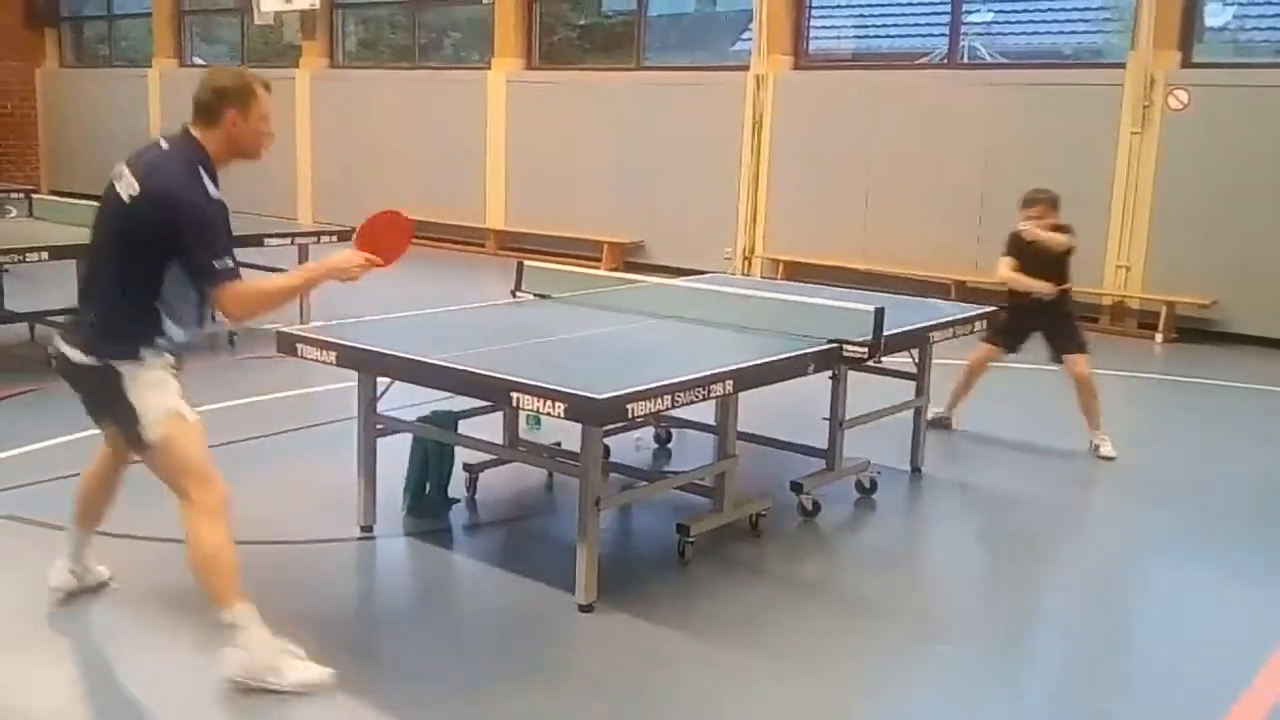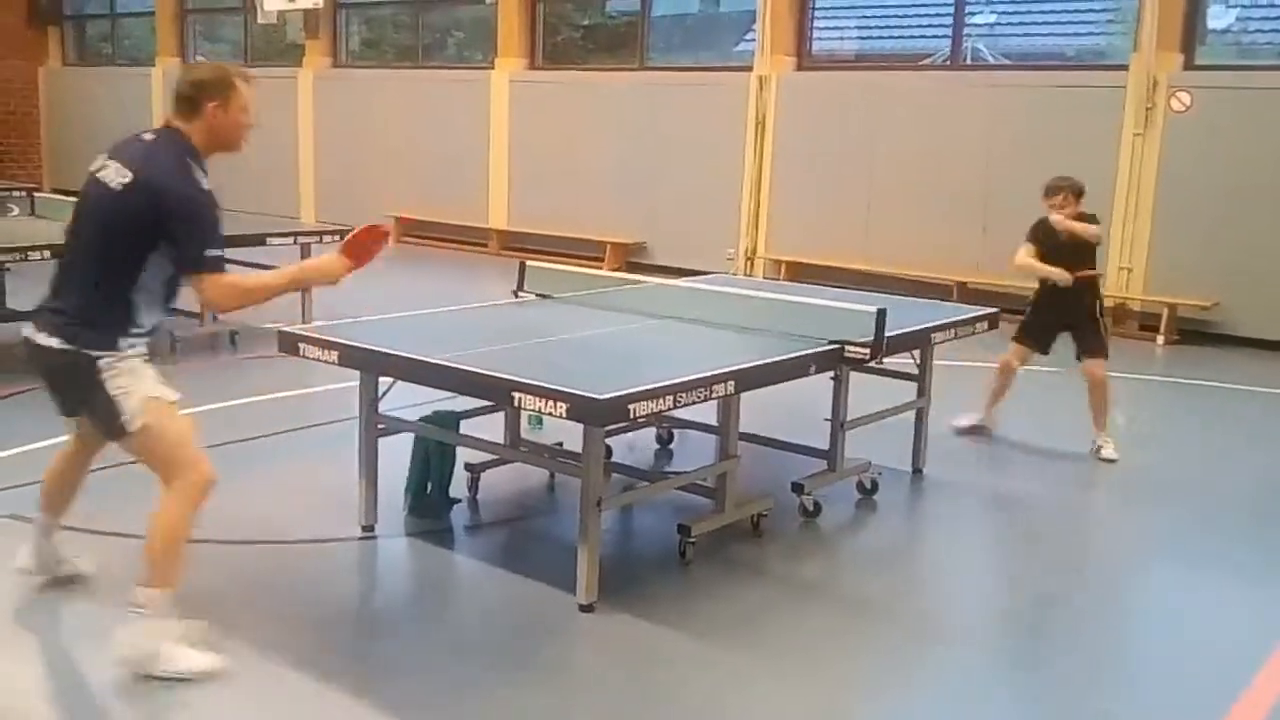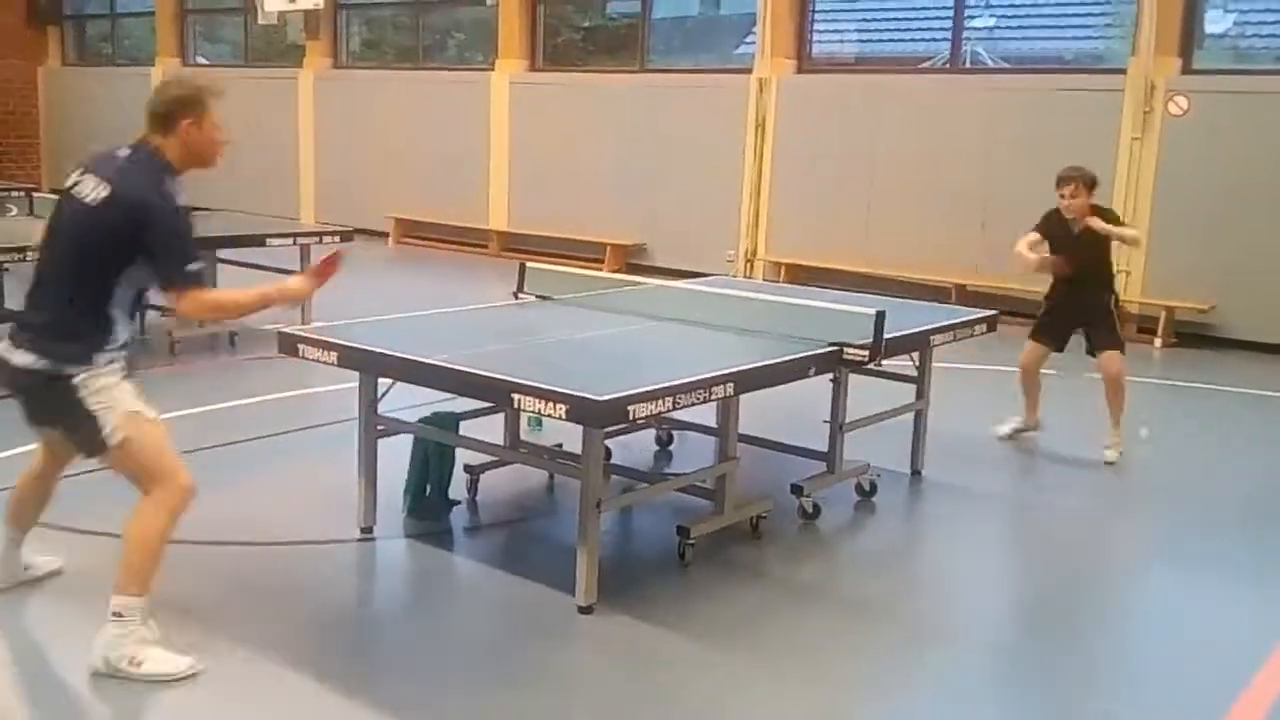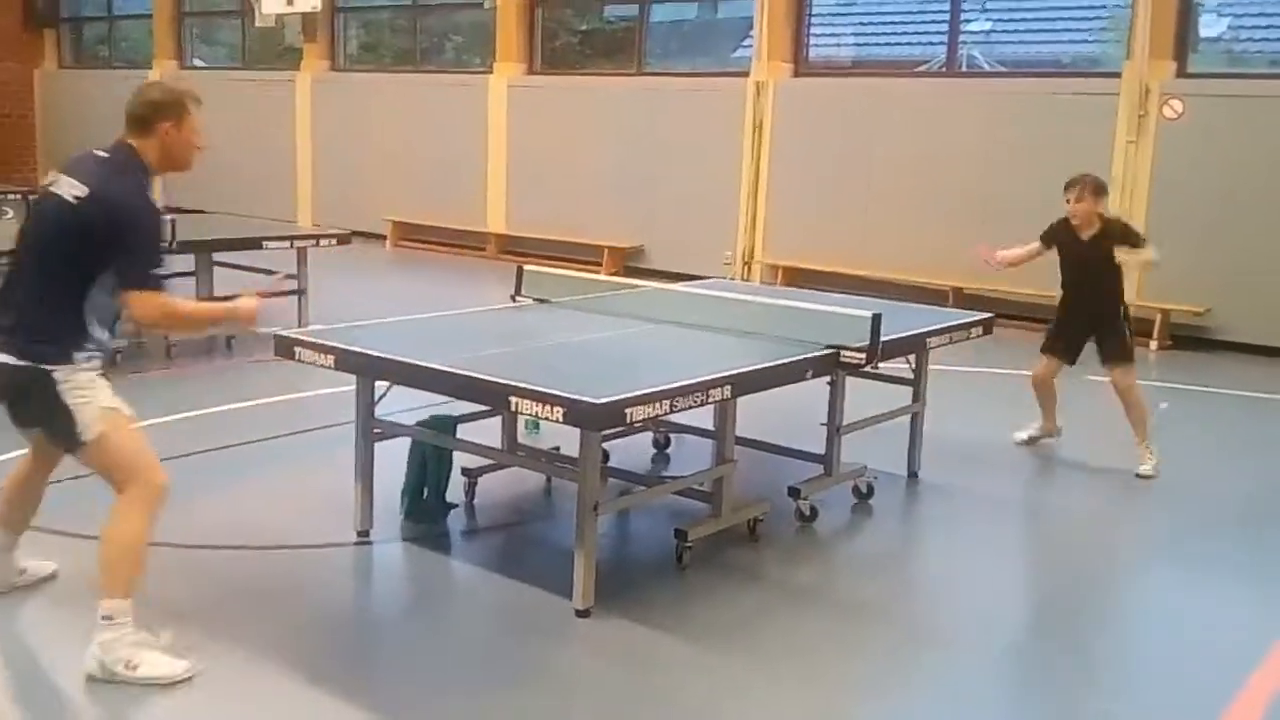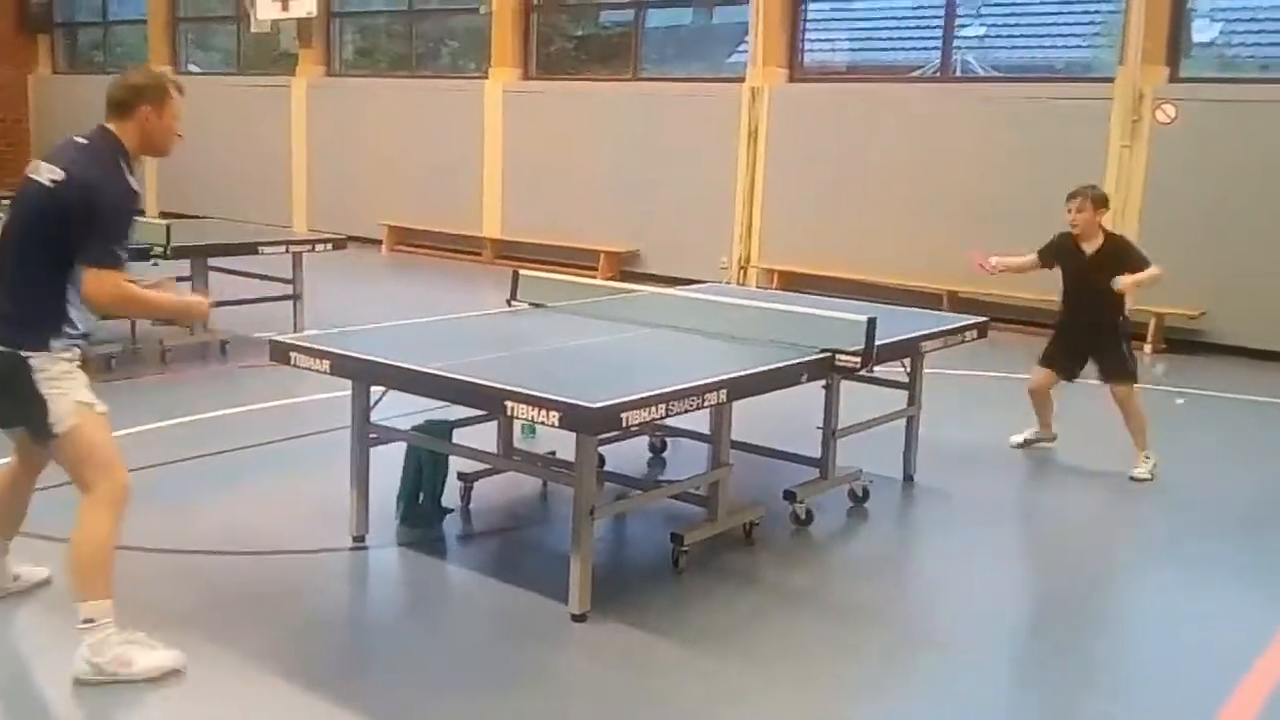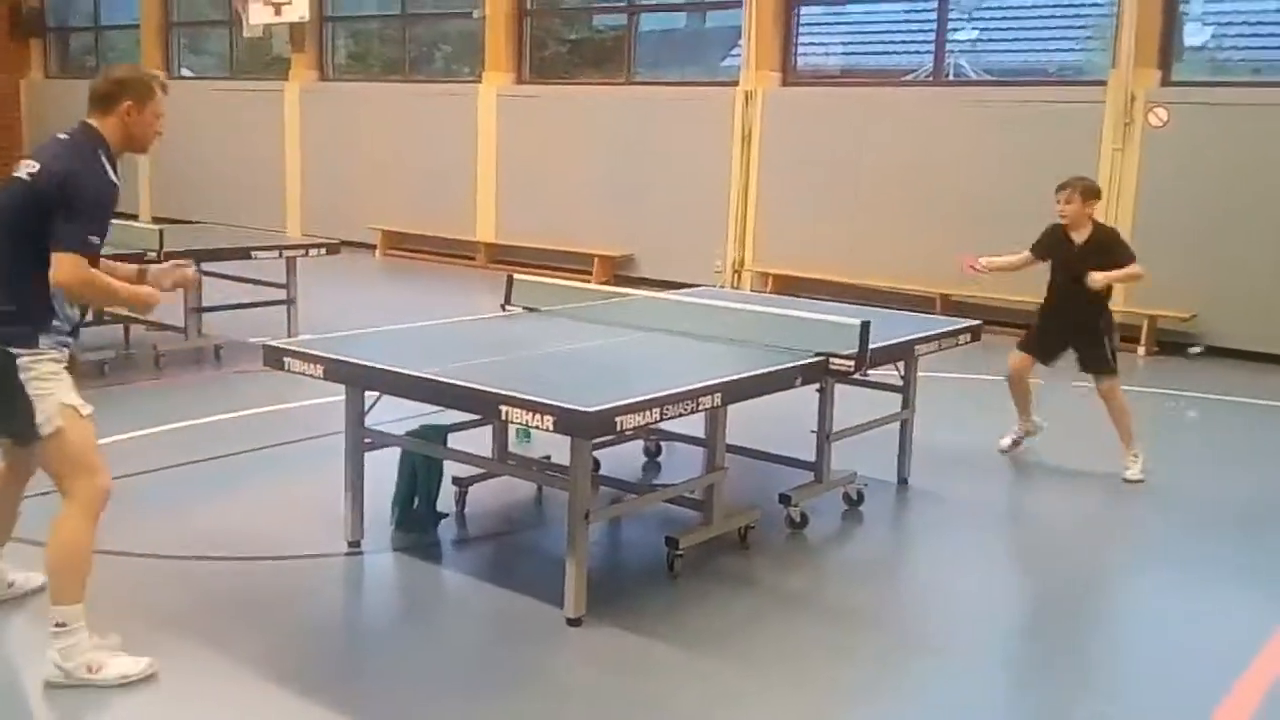
dt=0.1s
person 1, frame 1
left shoulder: (151, 157)
right shoulder: (193, 196)
right elbow: (236, 303)
left wrist: (192, 288)
right wrist: (324, 270)
left hip: (87, 347)
right hip: (124, 362)
left knee: (118, 449)
right knee: (204, 494)
left ankle: (75, 564)
right ankle: (251, 647)
person 1, frame 2
left shoulder: (133, 150)
right shoulder: (182, 187)
right elbow: (220, 295)
left wrist: (174, 268)
right wrist: (307, 273)
left hip: (59, 334)
right hip: (100, 351)
left knee: (86, 438)
right knee: (191, 475)
left ankle: (42, 551)
right ankle: (147, 631)
person 1, frame 3
left shoulder: (103, 167)
right shoulder: (155, 203)
right elbow: (198, 307)
left wrist: (124, 287)
right wrist: (279, 292)
right hip: (72, 366)
left knee: (56, 452)
right knee: (169, 484)
right ankle: (121, 637)
person 1, frame 4
left shoulder: (82, 170)
right shoulder: (131, 202)
right elbow: (147, 310)
left wrist: (89, 287)
right wrist: (230, 312)
right hip: (51, 363)
right knee: (143, 483)
right ankle: (114, 642)
person 1, frame 5
left shoulder: (71, 157)
right shoulder: (110, 182)
right elbow: (97, 290)
left wrist: (142, 293)
right wrist: (172, 306)
right knee: (107, 485)
right ankle: (99, 641)
person 1, frame 6
left shoulder: (56, 154)
right shoulder: (89, 175)
right elbow: (67, 277)
left wrist: (138, 274)
right wrist: (138, 297)
right knee: (87, 487)
right ankle: (71, 647)
person 2, frame 1
left shoulder: (1062, 233)
right shoulder: (1016, 238)
left elbow: (1063, 245)
right elbow: (1003, 273)
left wrist: (1039, 236)
right wrist: (1035, 286)
left hip: (1058, 312)
right hip: (1021, 309)
left knee: (1081, 373)
right knee: (977, 361)
left ankle: (1097, 435)
right ankle: (946, 412)
person 2, frame 2
left shoulder: (1087, 222)
right shoulder: (1040, 227)
left elbow: (1096, 235)
right elbow: (1021, 259)
left wrist: (1066, 224)
right wrist: (1052, 272)
left hip: (1084, 307)
right hip: (1047, 303)
left knee: (1096, 374)
right knee: (1008, 362)
left ankle: (1102, 437)
right ankle: (986, 417)
person 2, frame 3
left shoulder: (1106, 217)
right shoulder: (1053, 219)
left elbow: (1135, 238)
right elbow: (1023, 244)
left wrist: (1102, 227)
right wrist: (1031, 258)
left hip: (1100, 304)
right hip: (1061, 301)
left knee: (1113, 370)
right knee: (1028, 363)
left ankle: (1115, 436)
right ankle: (1030, 417)
person 2, frame 4
left shoulder: (1117, 230)
right shoulder: (1060, 229)
left elbow: (1151, 255)
right elbow: (1028, 251)
left wrist: (1132, 257)
right wrist: (1004, 258)
left hip: (1109, 315)
right hip: (1071, 312)
left knee: (1125, 384)
right knee: (1041, 376)
left ankle: (1146, 449)
right ankle: (1048, 425)
person 2, frame 5
left shoulder: (1119, 246)
right shoulder: (1063, 243)
left elbow: (1155, 272)
right elbow: (1030, 262)
left wrist: (1133, 280)
right wrist: (1000, 264)
left hip: (1111, 331)
right hip: (1071, 327)
left knee: (1125, 396)
right knee: (1038, 386)
left ankle: (1145, 455)
right ankle: (1045, 429)
person 2, frame 6
left shoulder: (1107, 237)
right shoulder: (1053, 234)
left elbow: (1137, 271)
right elbow: (1026, 259)
left wrist: (1109, 276)
right wrist: (991, 263)
left hip: (1092, 323)
right hip: (1052, 317)
left knee: (1109, 389)
right knee: (1015, 369)
left ankle: (1133, 454)
right ankle: (1026, 424)
